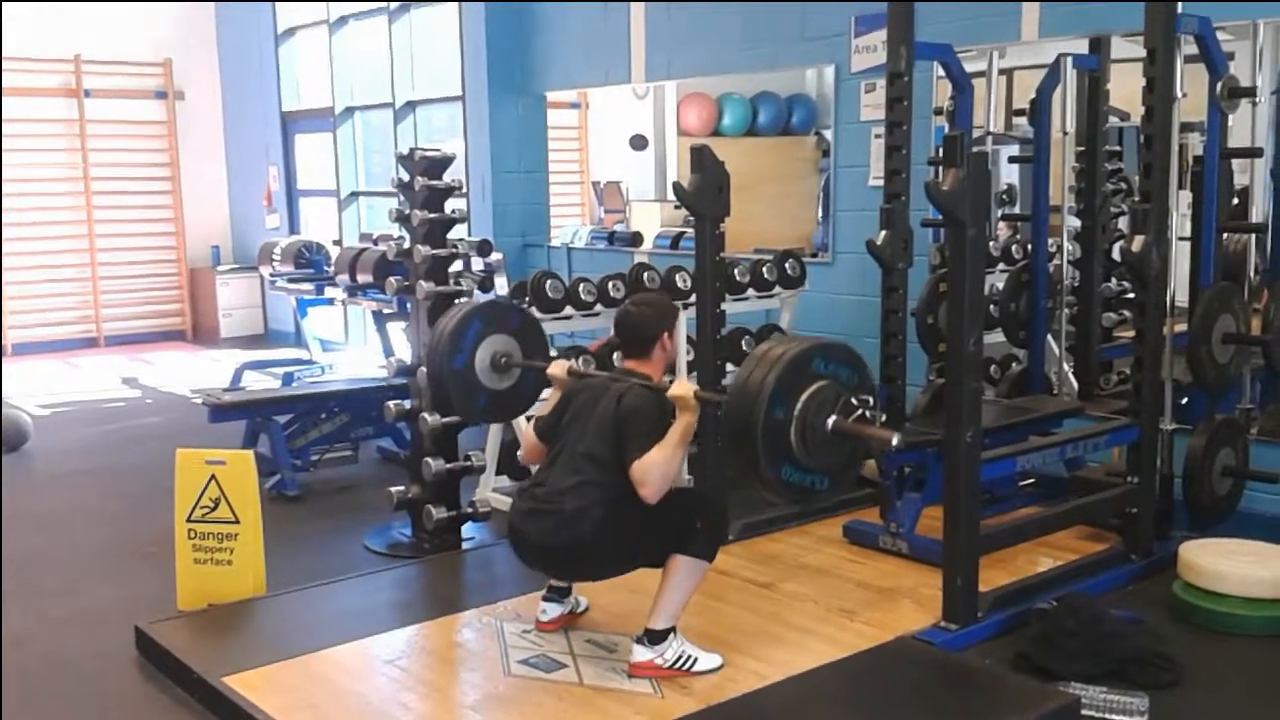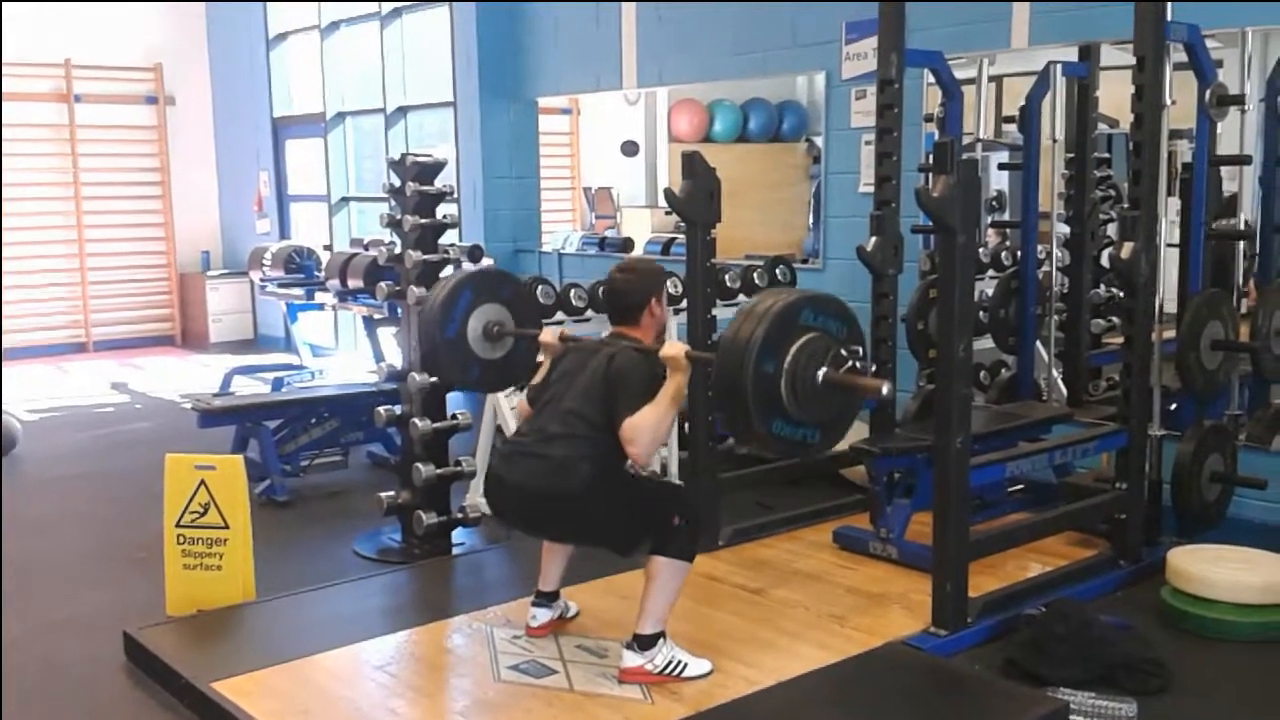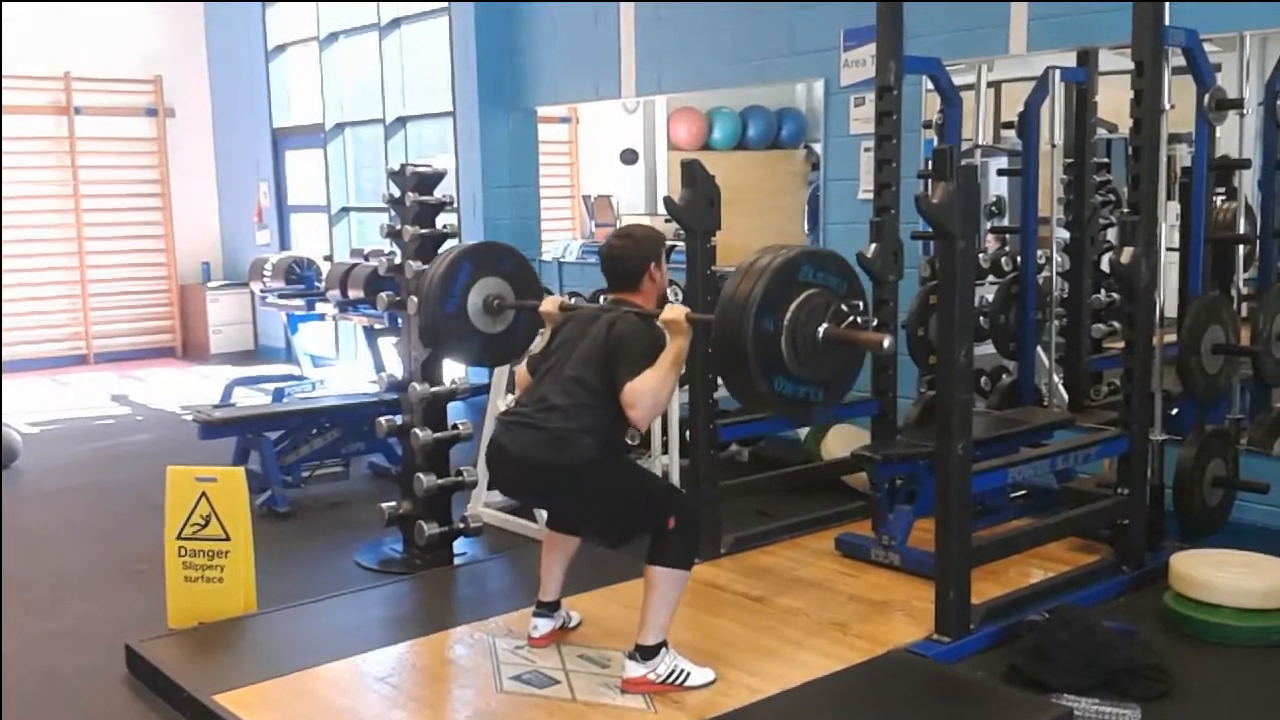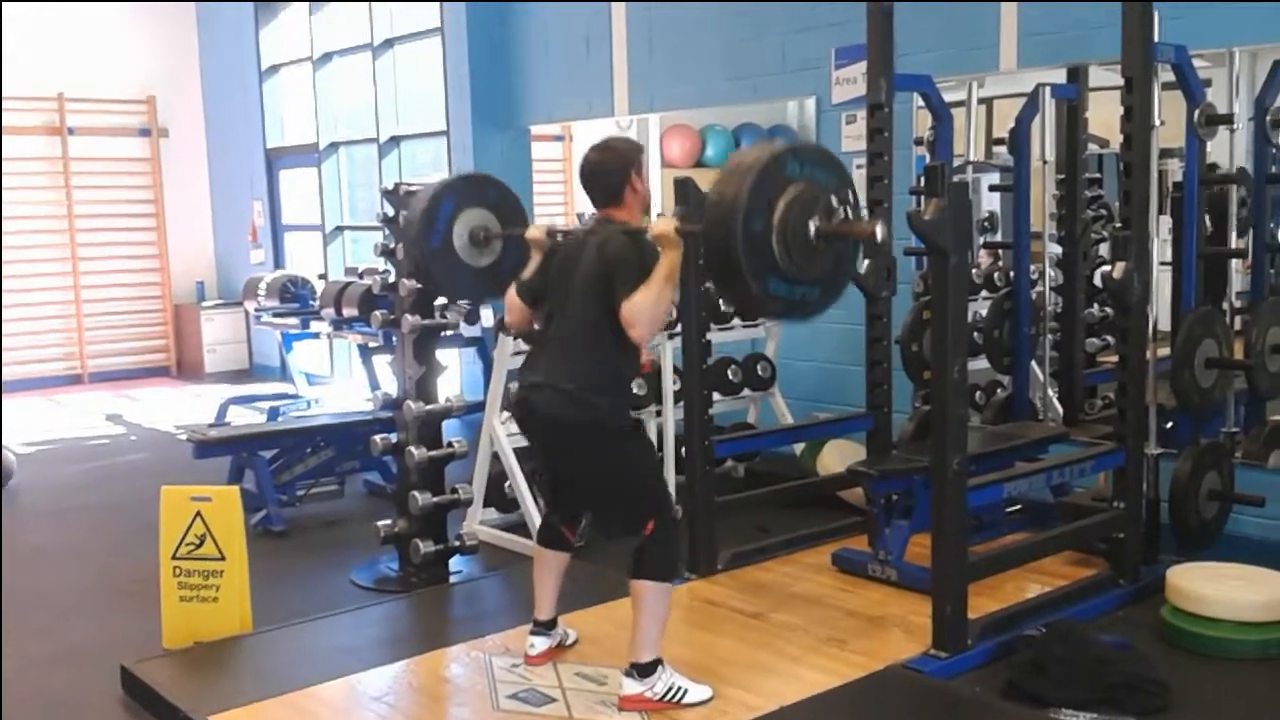
dt=0.5s
person 1, frame 1
left shoulder: (585, 388)
right shoulder: (645, 401)
left elbow: (529, 452)
right elbow: (649, 487)
left wrist: (557, 391)
right wrist: (686, 417)
left hip: (524, 531)
right hip: (571, 541)
right knee: (703, 516)
left ankle: (555, 602)
right ankle: (655, 645)
person 1, frame 2
left shoulder: (577, 352)
right shoulder: (638, 363)
right elbow: (639, 448)
right wrist: (677, 379)
left hip: (502, 485)
right hip: (548, 493)
right knee: (677, 514)
left ankle: (545, 606)
right ankle: (645, 650)
person 1, frame 3
left shoulder: (578, 319)
right shoulder: (637, 329)
left elbow: (523, 385)
right elbow: (640, 409)
right wrist: (679, 342)
left hip: (505, 452)
right hip: (554, 458)
left knee: (573, 494)
right knee: (677, 519)
left ankle: (547, 616)
right ankle: (648, 661)
person 1, frame 4
left shoulder: (566, 245)
right shoulder: (629, 246)
left elbow: (515, 316)
right elbow: (640, 325)
left wrist: (537, 255)
right wrist: (670, 255)
left hip: (536, 402)
right hip: (589, 412)
left knee: (563, 514)
right knee: (656, 527)
left ankle: (543, 633)
right ankle: (645, 676)
